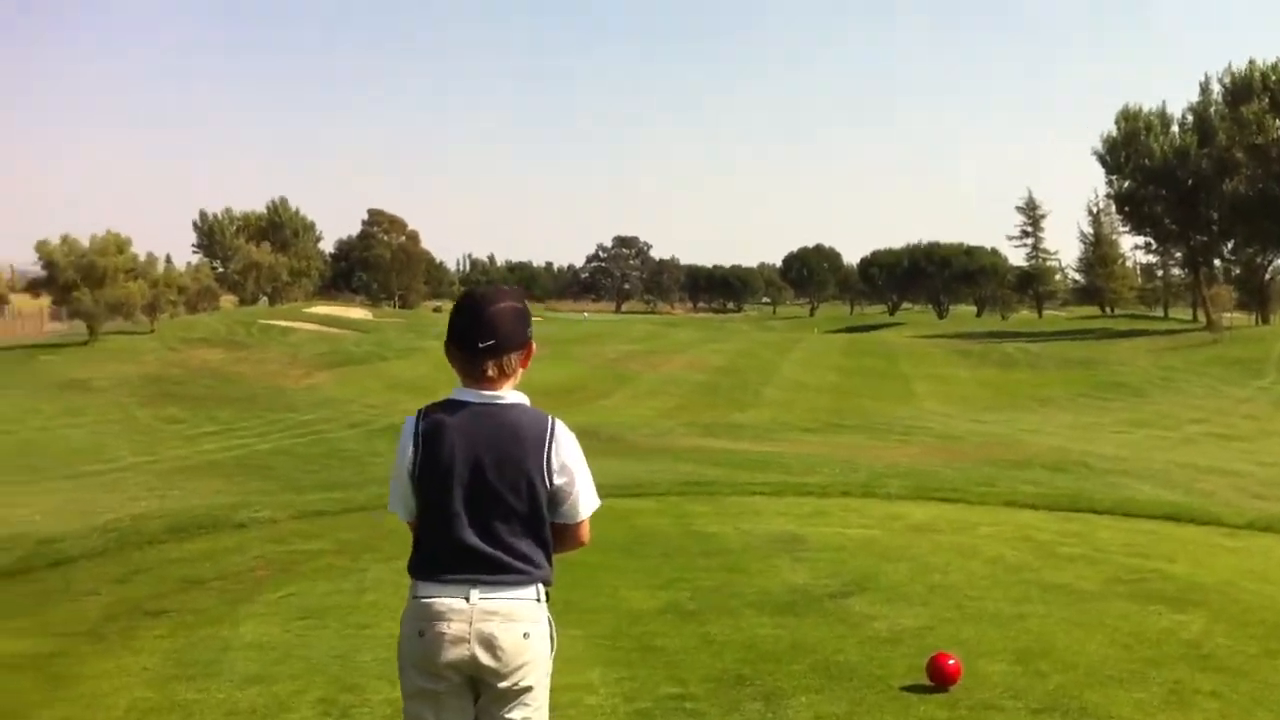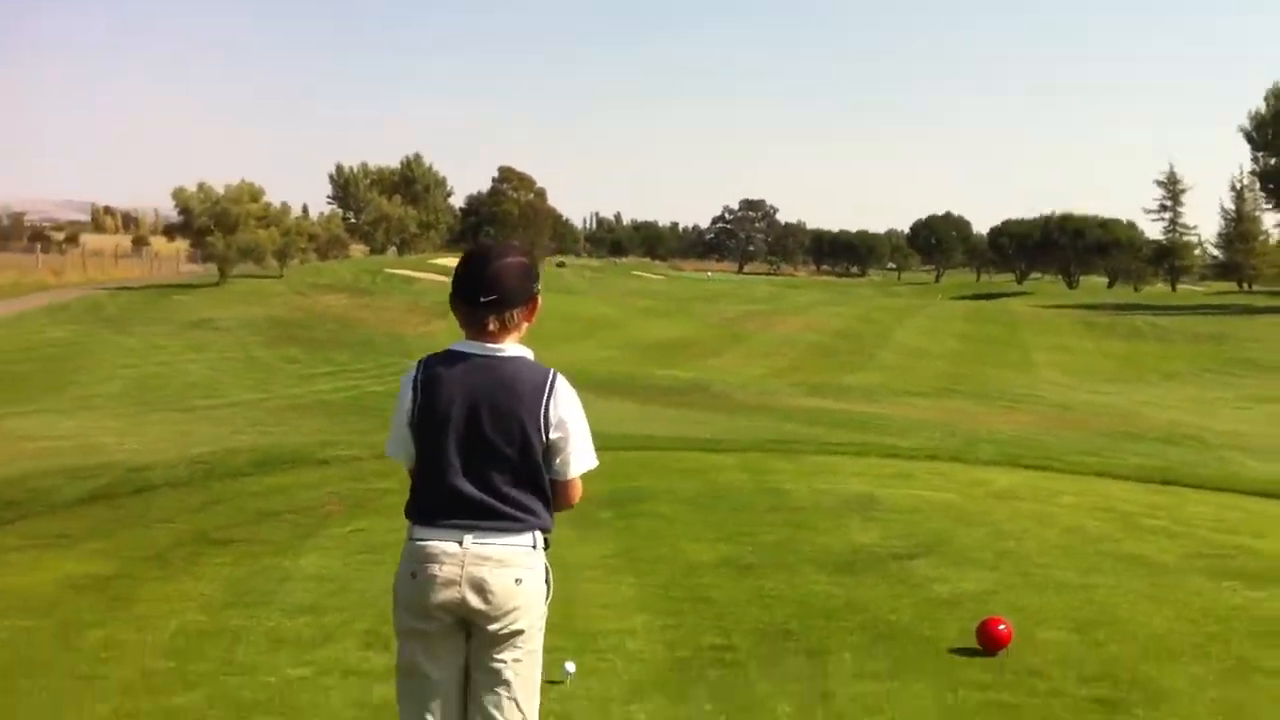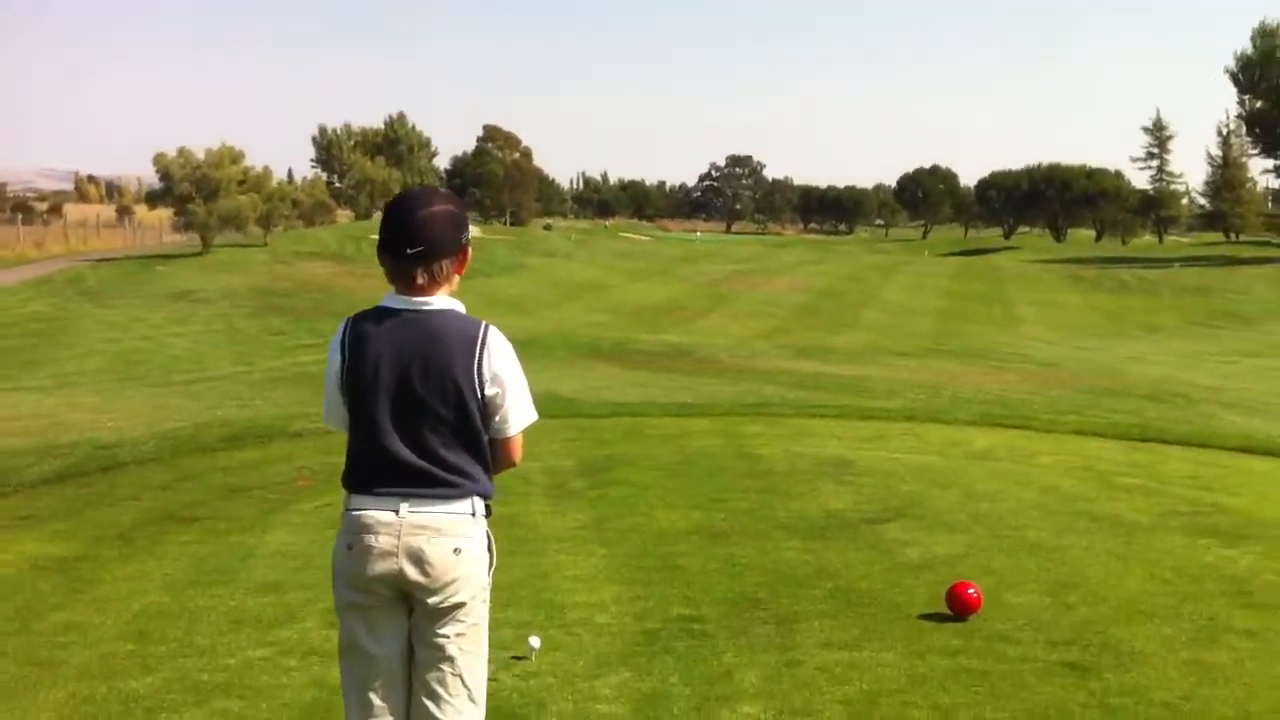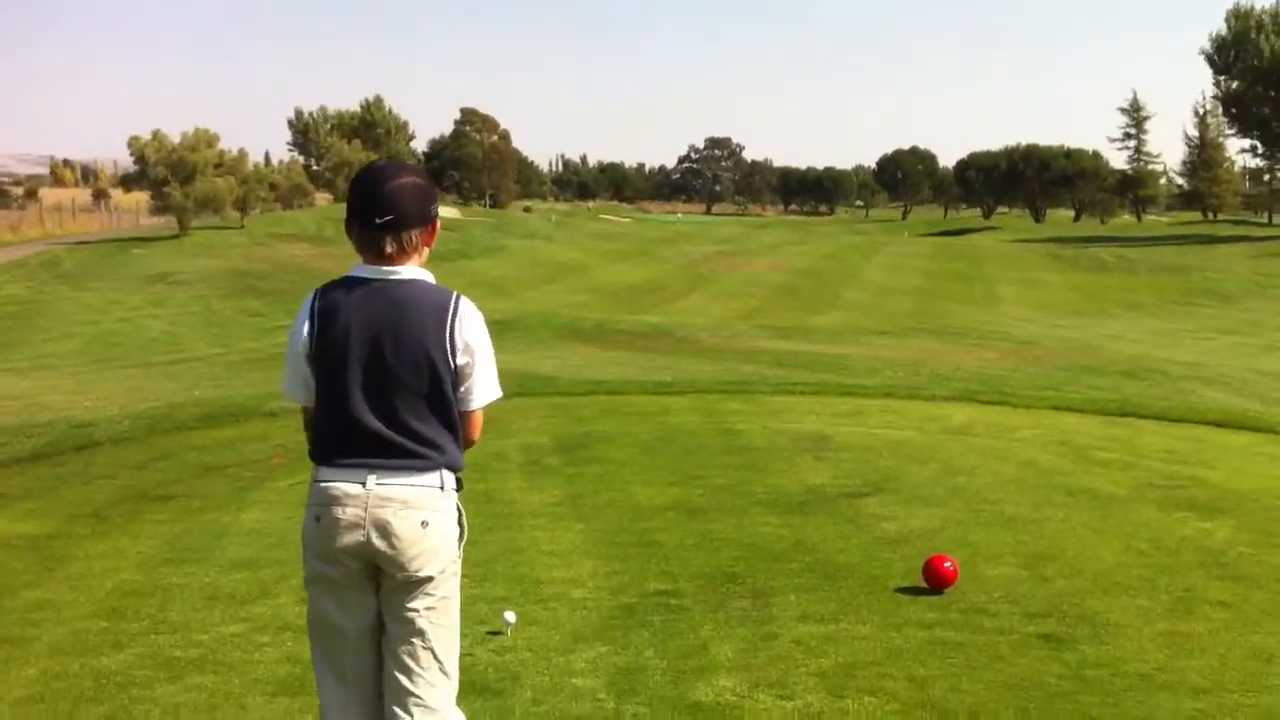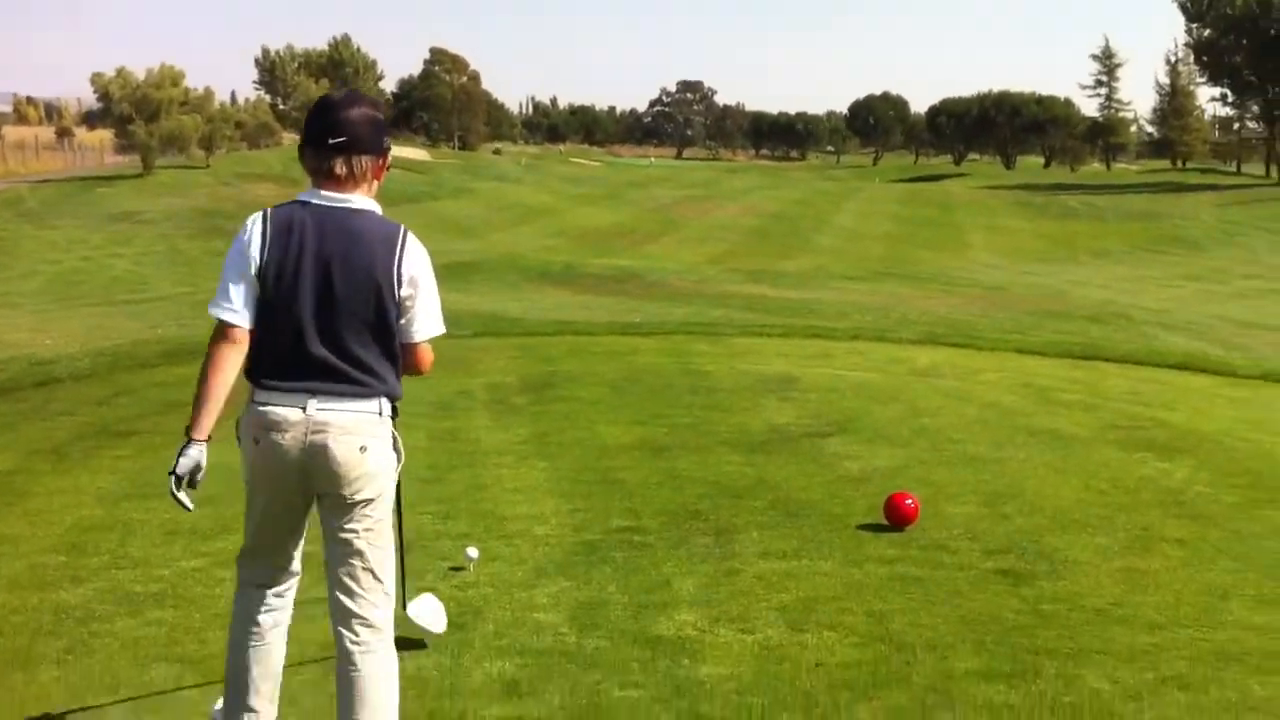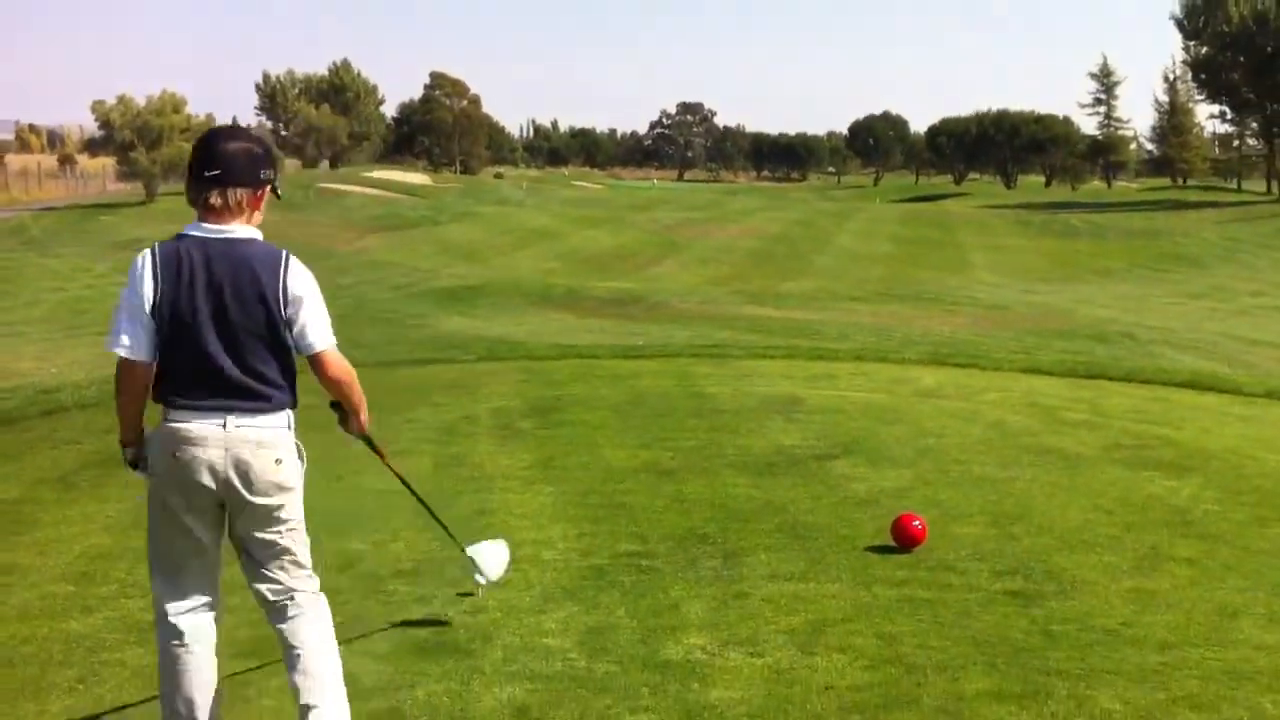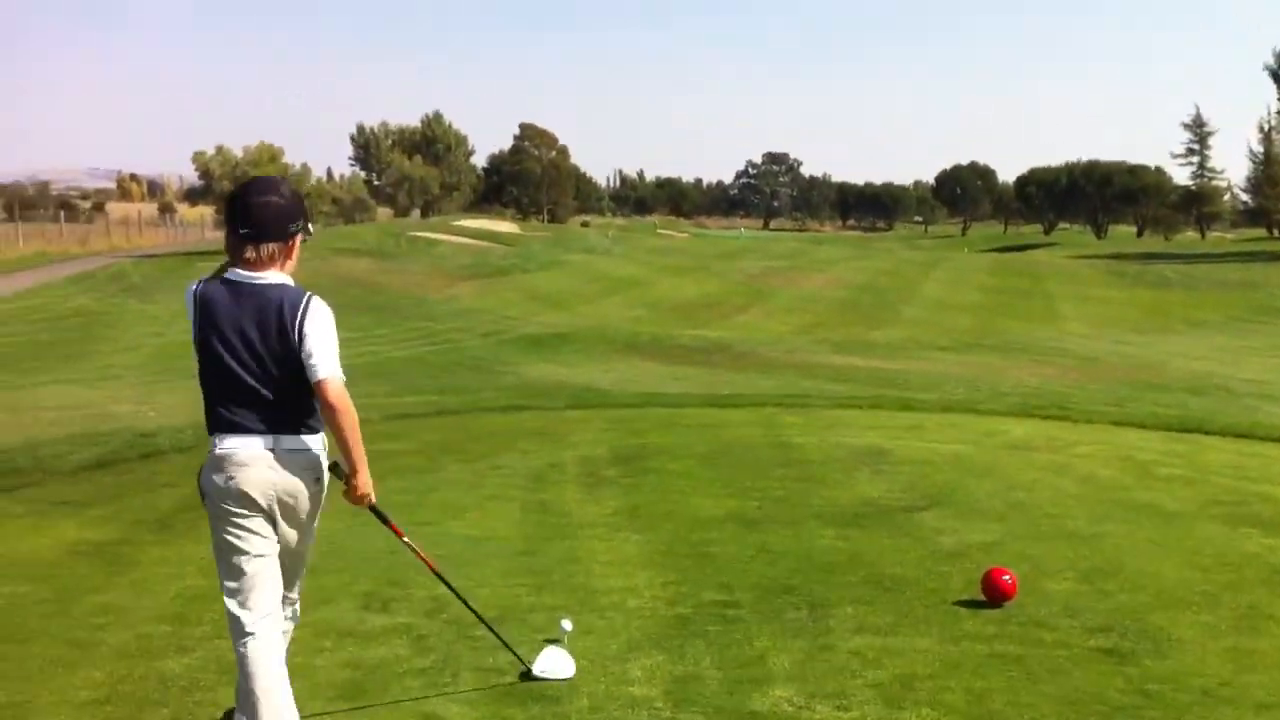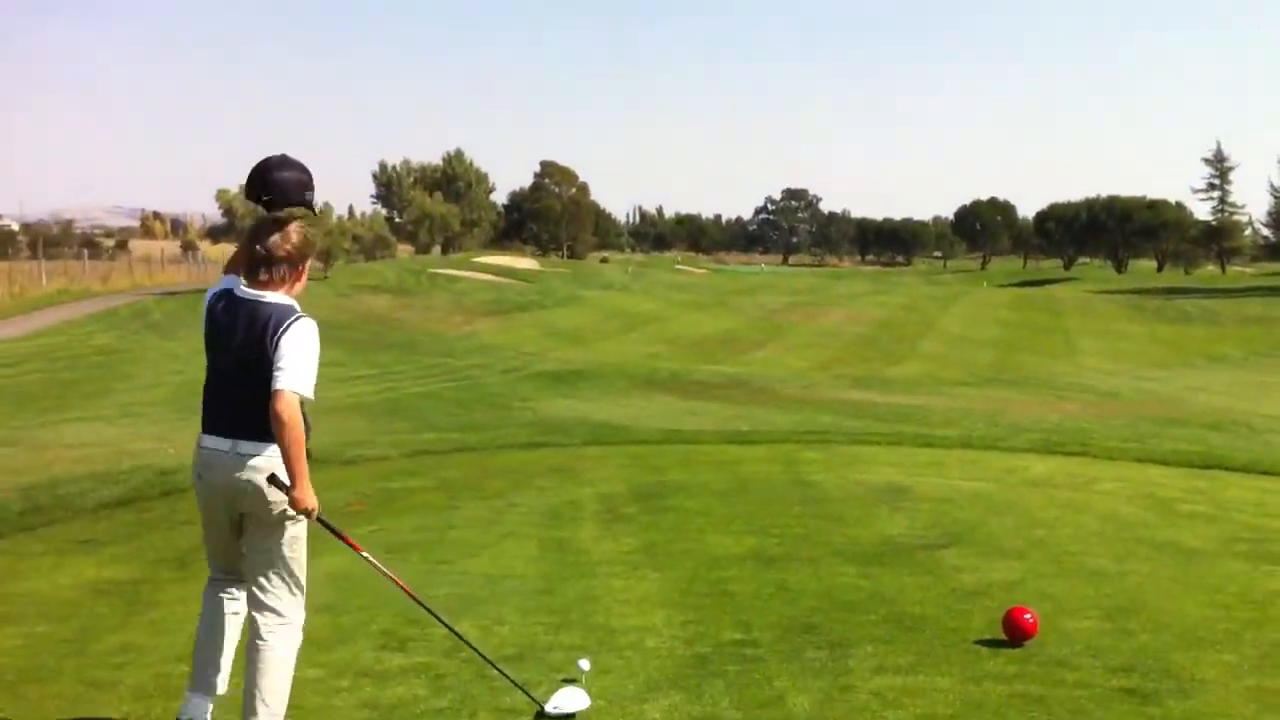
dt=0.4s
person 1, frame 1
left shoulder: (420, 428)
right shoulder: (550, 434)
left elbow: (416, 524)
right elbow: (577, 533)
left hip: (435, 614)
right hip: (517, 616)
person 1, frame 2
left shoulder: (422, 376)
right shoulder: (550, 388)
left elbow: (414, 469)
right elbow: (569, 492)
left hip: (430, 558)
right hip: (511, 565)
person 1, frame 3
left shoulder: (351, 336)
right shoulder: (483, 343)
left elbow: (352, 433)
right elbow: (509, 453)
left hip: (368, 529)
right hip: (451, 532)
person 1, frame 4
left shoulder: (318, 308)
right shoulder: (455, 313)
left elbow: (311, 417)
right elbow: (469, 430)
left hip: (334, 504)
right hip: (421, 507)
person 1, frame 5
left shoulder: (262, 230)
right shoulder: (401, 247)
left elbow: (230, 340)
right elbow: (419, 360)
left wrist: (197, 436)
left hip: (272, 422)
right hip: (358, 430)
left knee: (263, 578)
right knee: (363, 609)
person 1, frame 6
left shoulder: (153, 265)
right shoulder: (285, 270)
left elbow: (133, 370)
right elbow: (330, 367)
left wrist: (131, 440)
right wrist: (358, 413)
left hip: (184, 443)
right hip: (266, 445)
left knee: (184, 604)
right knee: (294, 595)
person 1, frame 7
left shoulder: (203, 299)
right shoulder: (308, 309)
right elbow: (332, 396)
left wrist: (237, 261)
right wrist: (358, 468)
left hip: (234, 465)
right hip: (298, 463)
left knee: (253, 613)
right knee: (283, 596)
person 1, frame 8
left shoulder: (220, 304)
right shoulder: (295, 327)
left elbow: (232, 270)
right elbow: (284, 408)
left wrist: (261, 223)
right wrist: (301, 483)
left hip: (213, 462)
right hip: (268, 470)
left knee: (226, 581)
right knee: (276, 610)
